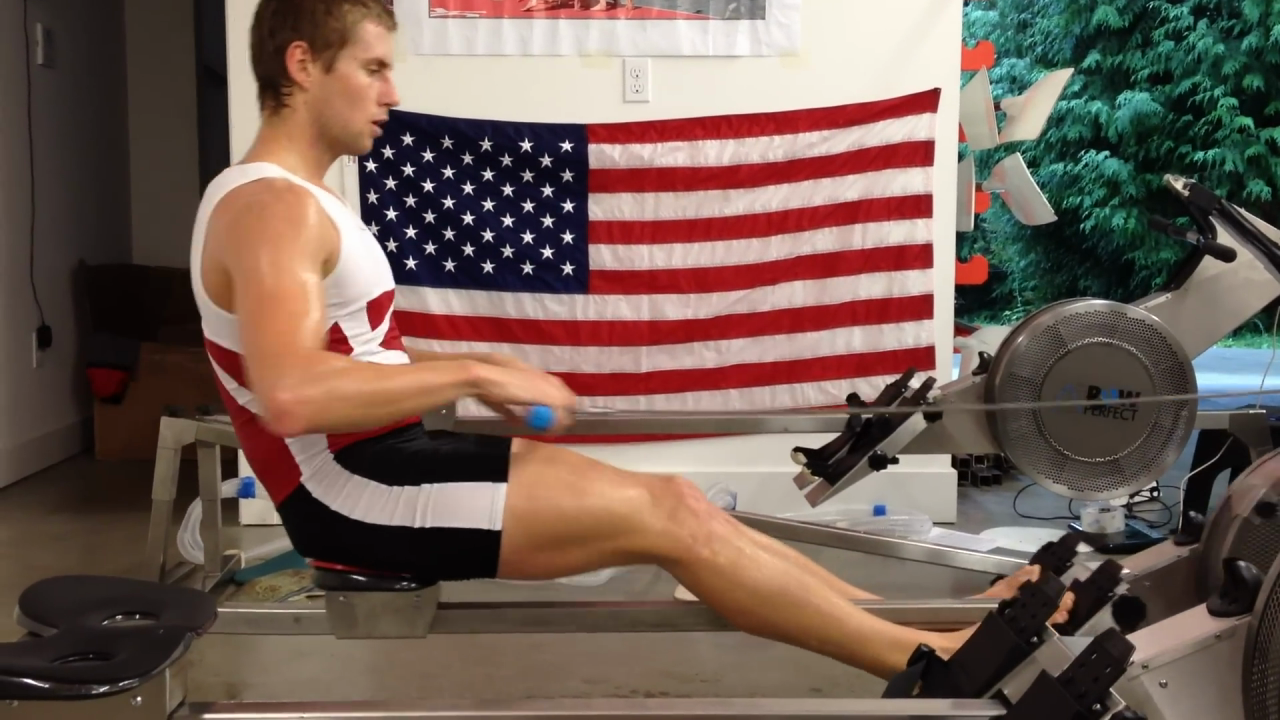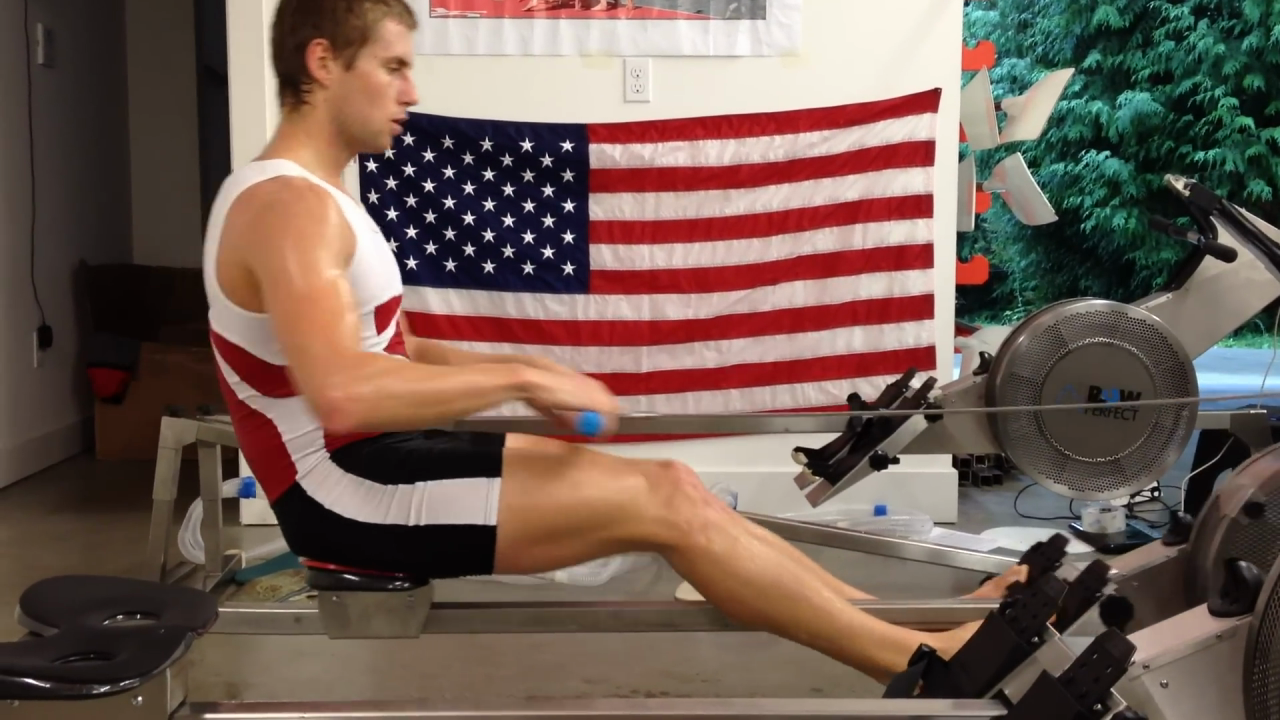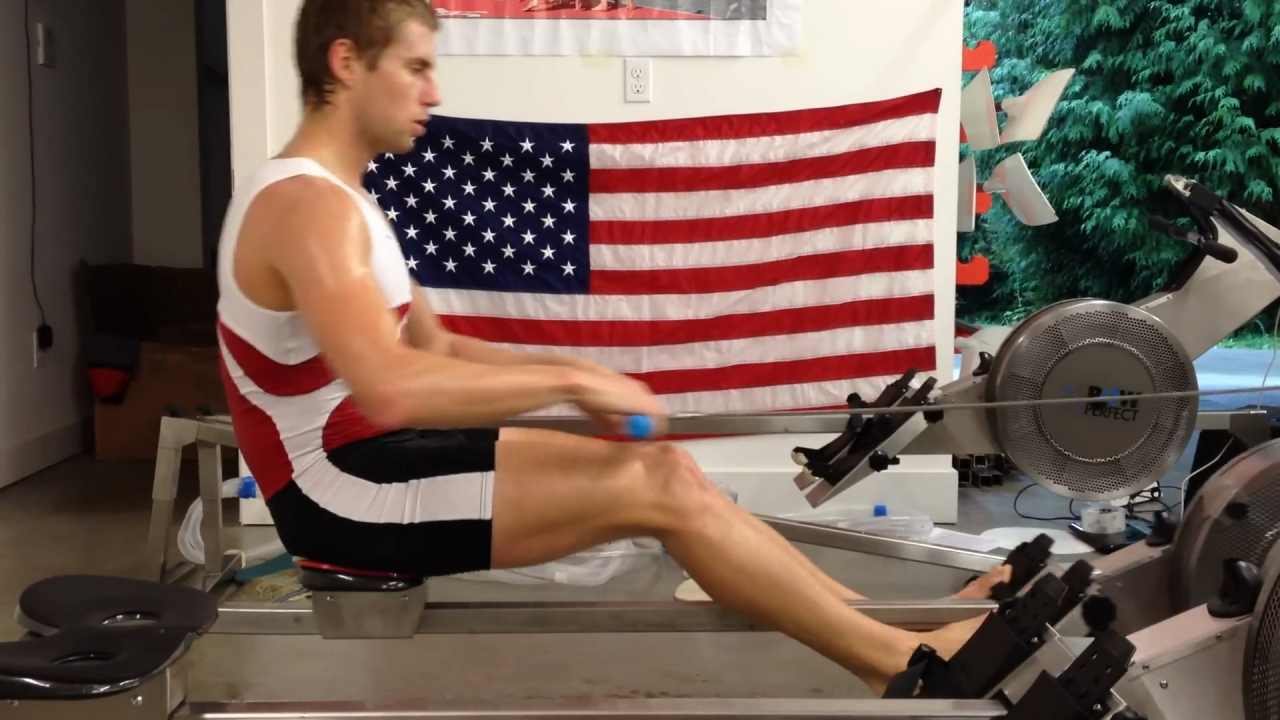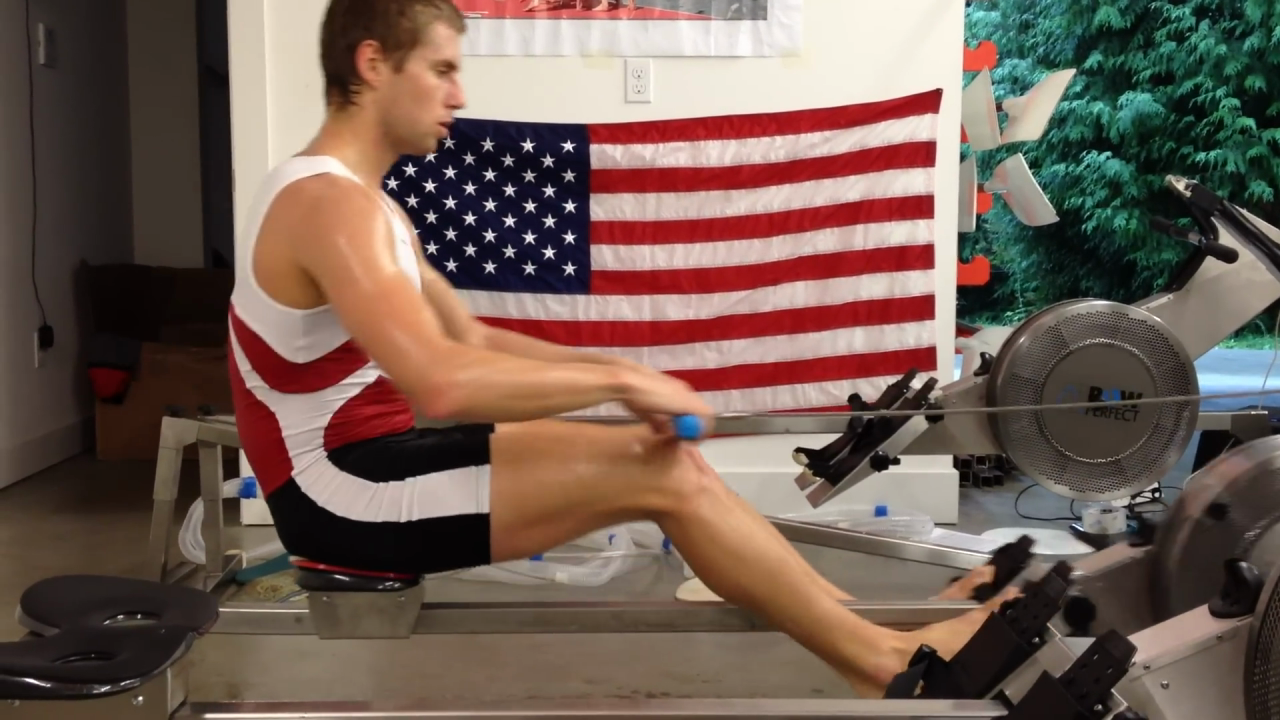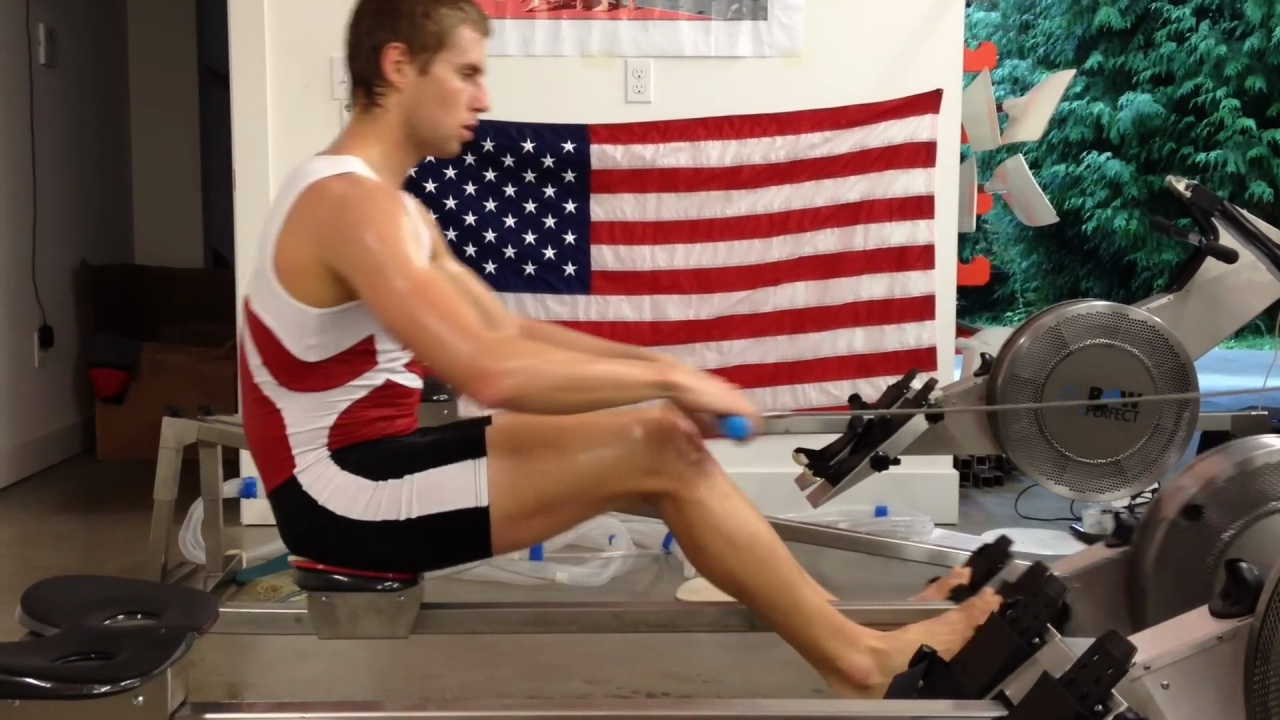
dt=0.1s
person 1, frame 1
left shoulder: (286, 198)
right shoulder: (273, 207)
right elbow: (292, 396)
left wrist: (466, 373)
right wrist: (476, 374)
left hip: (379, 468)
right hip: (358, 493)
left knee: (672, 501)
right knee: (670, 519)
left ankle: (926, 624)
right ankle: (943, 658)
person 1, frame 2
left shoulder: (307, 193)
right shoulder: (289, 207)
right elbow: (345, 392)
left wrist: (515, 377)
right wrist: (524, 377)
left hip: (373, 470)
right hip: (351, 494)
left knee: (667, 489)
right knee: (666, 502)
left ankle: (909, 625)
right ankle: (929, 659)
person 1, frame 3
left shoulder: (324, 194)
right shoulder: (311, 205)
left elbow: (433, 349)
right elbow: (393, 390)
left wrist: (568, 377)
right wrist: (570, 378)
left hip: (369, 470)
right hip: (349, 494)
left knee: (660, 472)
right knee: (662, 487)
left ankle: (896, 626)
right ankle: (915, 658)
person 1, frame 4
left shoulder: (345, 193)
right shoulder: (330, 206)
left elbow: (470, 341)
right elbow: (445, 382)
left wrist: (614, 372)
right wrist: (622, 379)
left hip: (366, 470)
right hip: (347, 498)
left knee: (659, 462)
right knee: (660, 467)
left ankle: (885, 630)
right ankle: (886, 658)
person 1, frame 5
left shoulder: (371, 198)
right shoulder: (356, 205)
left elbow: (506, 331)
right elbow: (492, 375)
left wrist: (652, 373)
right wrist: (667, 376)
left hip: (368, 469)
right hip: (350, 496)
left knee: (661, 434)
right knee: (661, 447)
left ankle: (862, 637)
right ankle: (868, 660)
